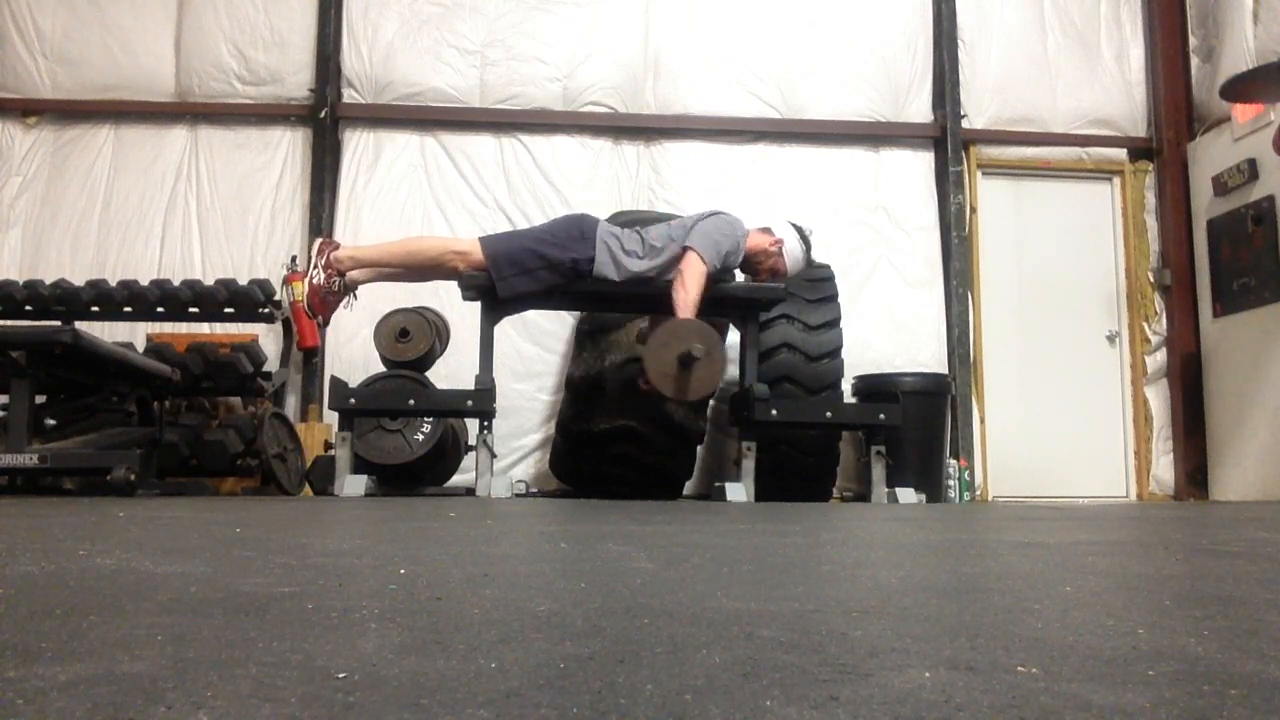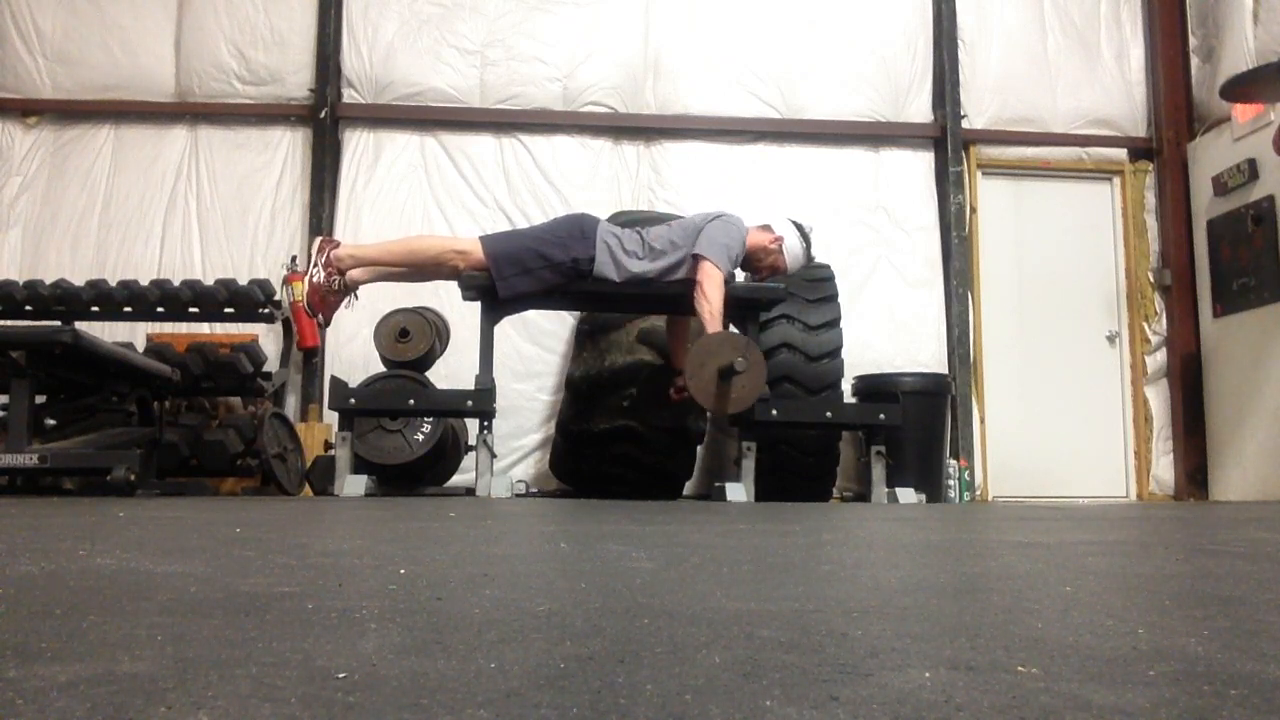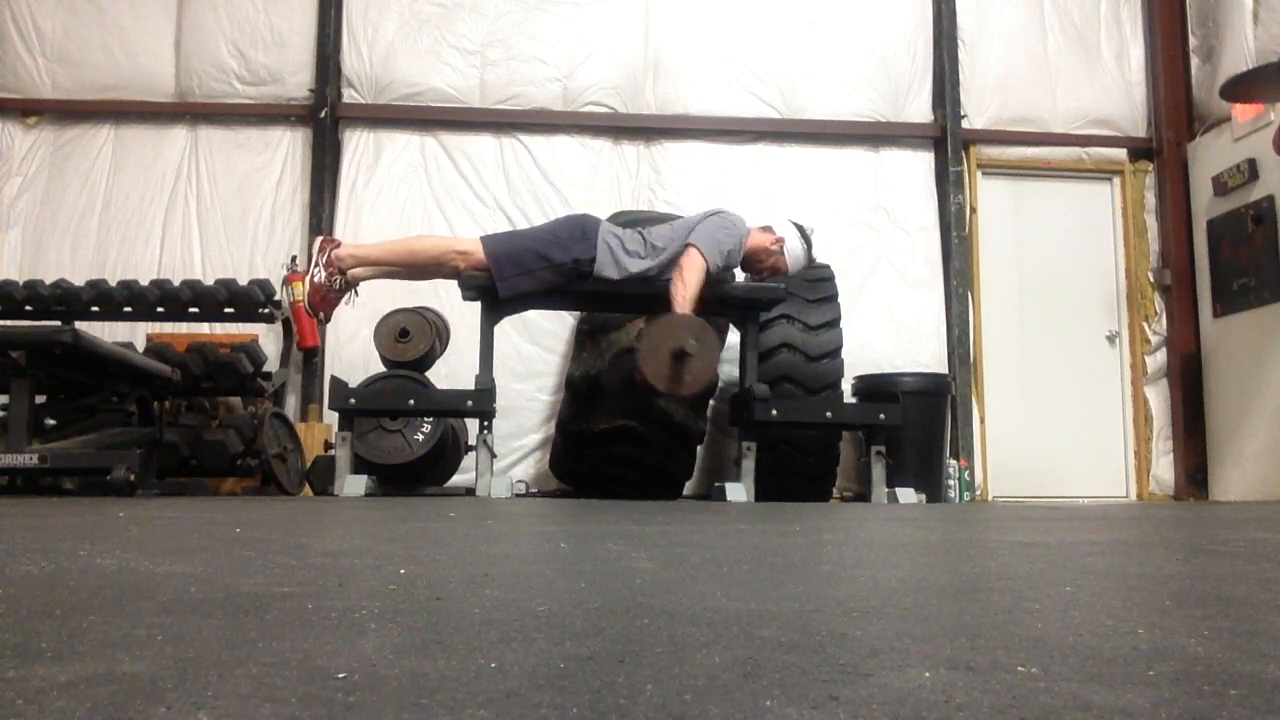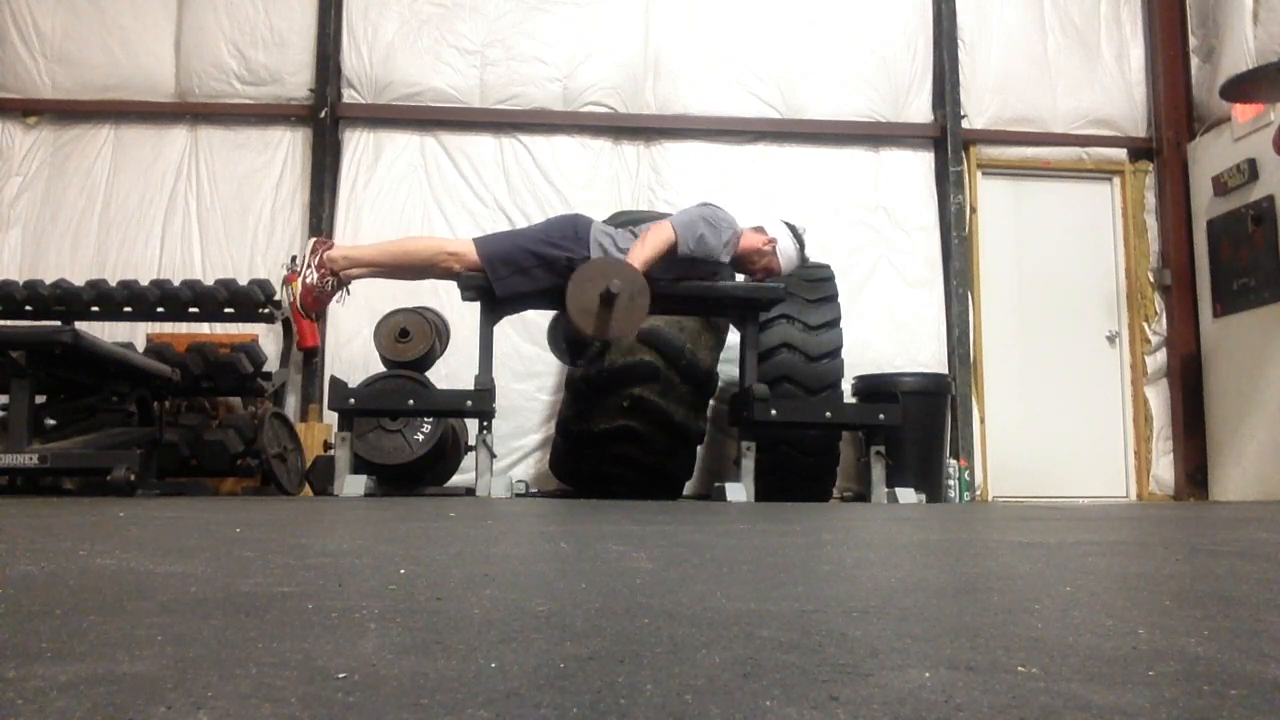
dt=0.4s
person 1, frame 1
left shoulder: (724, 260)
right shoulder: (727, 228)
left elbow: (667, 291)
right elbow: (687, 275)
left hip: (586, 266)
right hip: (582, 247)
left knee: (460, 263)
right knee: (463, 257)
left ankle: (346, 277)
right ankle: (339, 258)
person 1, frame 2
left shoulder: (721, 256)
right shoulder: (730, 229)
left elbow: (679, 307)
right elbow: (705, 285)
left wrist: (682, 372)
left hip: (586, 263)
right hip: (585, 247)
left knee: (460, 264)
right knee: (464, 255)
left ankle: (347, 279)
right ankle: (341, 256)
person 1, frame 3
left shoulder: (730, 260)
right shoulder: (730, 228)
left elbow: (677, 279)
right elbow: (688, 266)
left hip: (590, 266)
right hip: (585, 249)
left knee: (462, 259)
right knee: (465, 255)
left ankle: (348, 274)
right ankle: (342, 256)
person 1, frame 4
left shoulder: (719, 261)
right shoulder: (718, 224)
left elbow: (668, 273)
right elbow: (657, 234)
left hip: (586, 269)
right hip: (577, 248)
left knee: (455, 262)
right knee: (458, 256)
left ankle: (339, 274)
right ankle: (334, 257)
